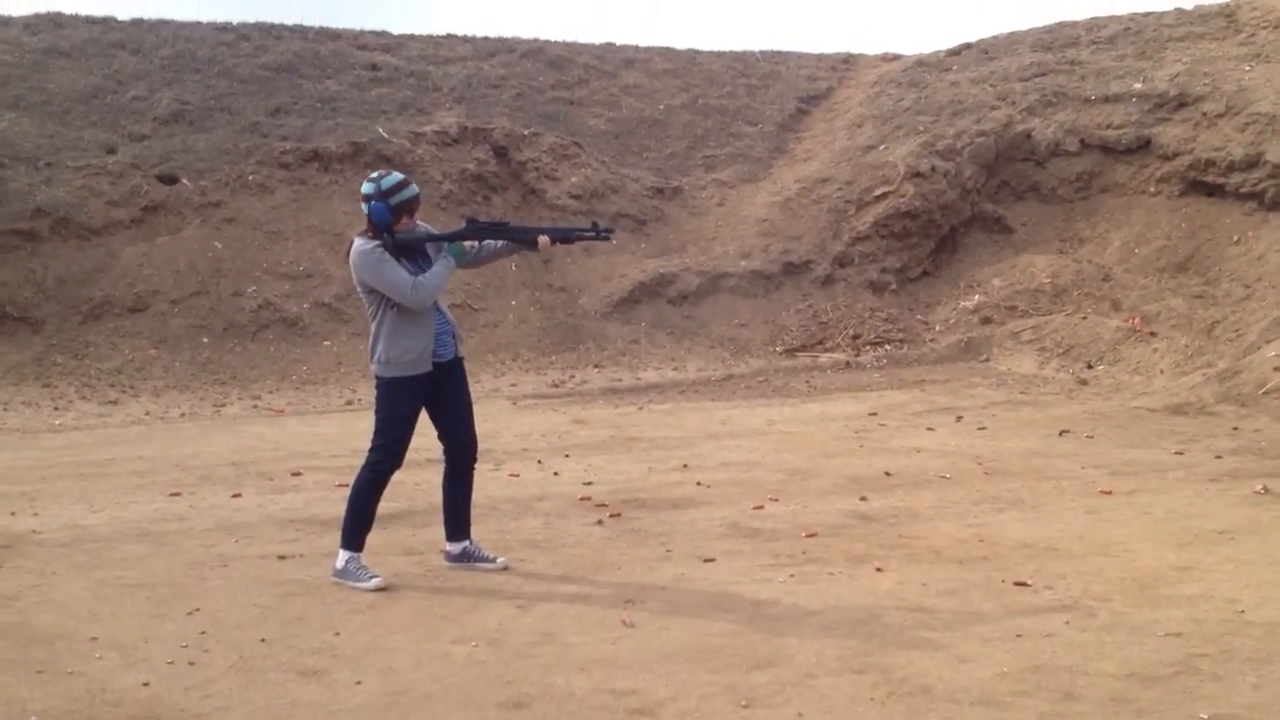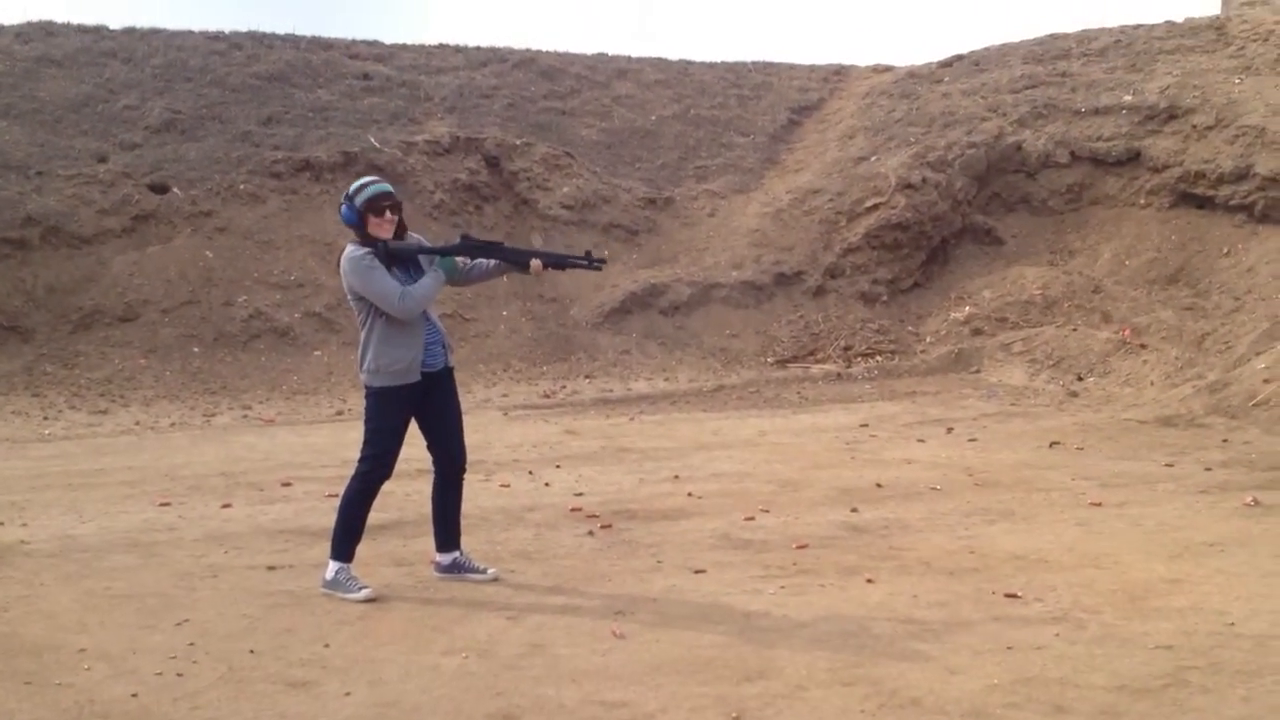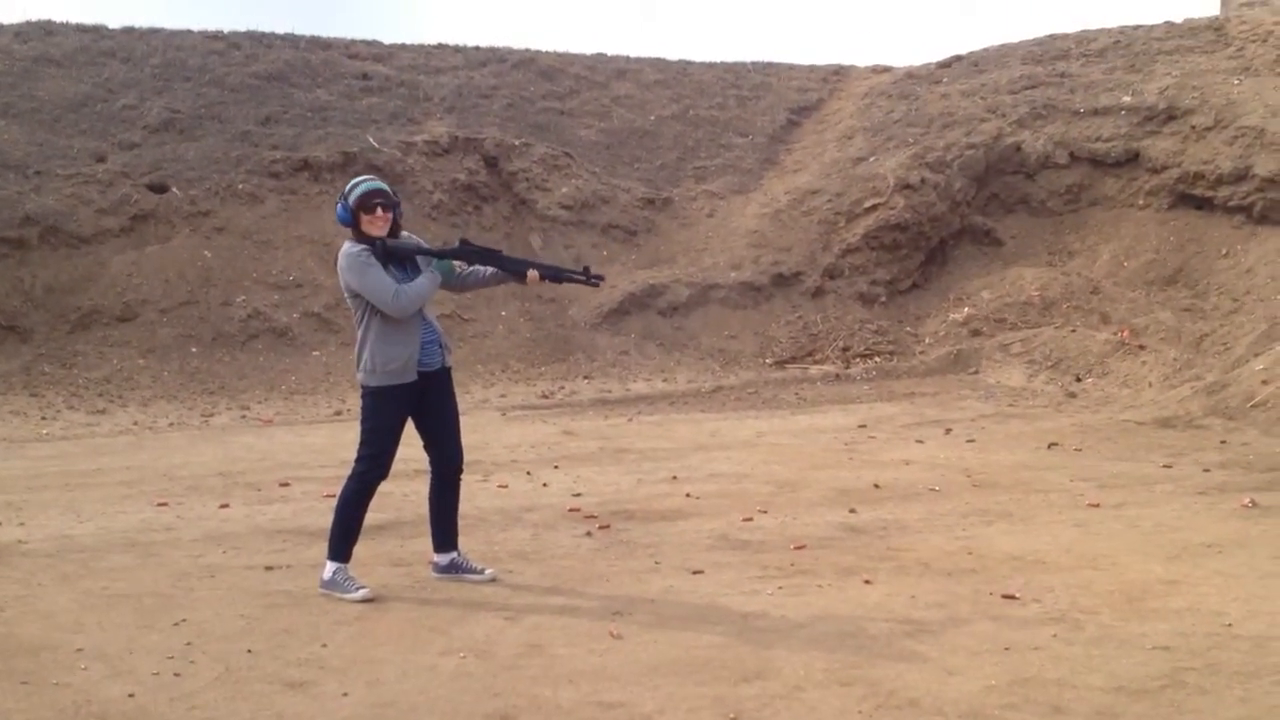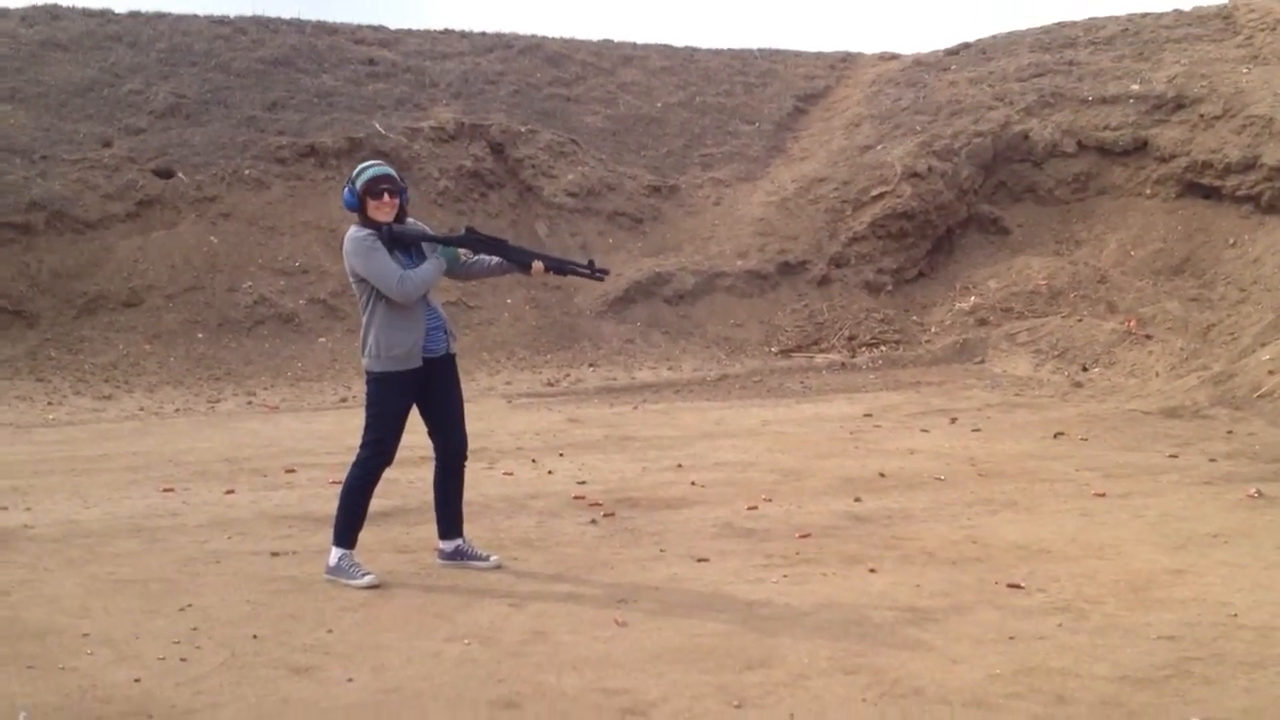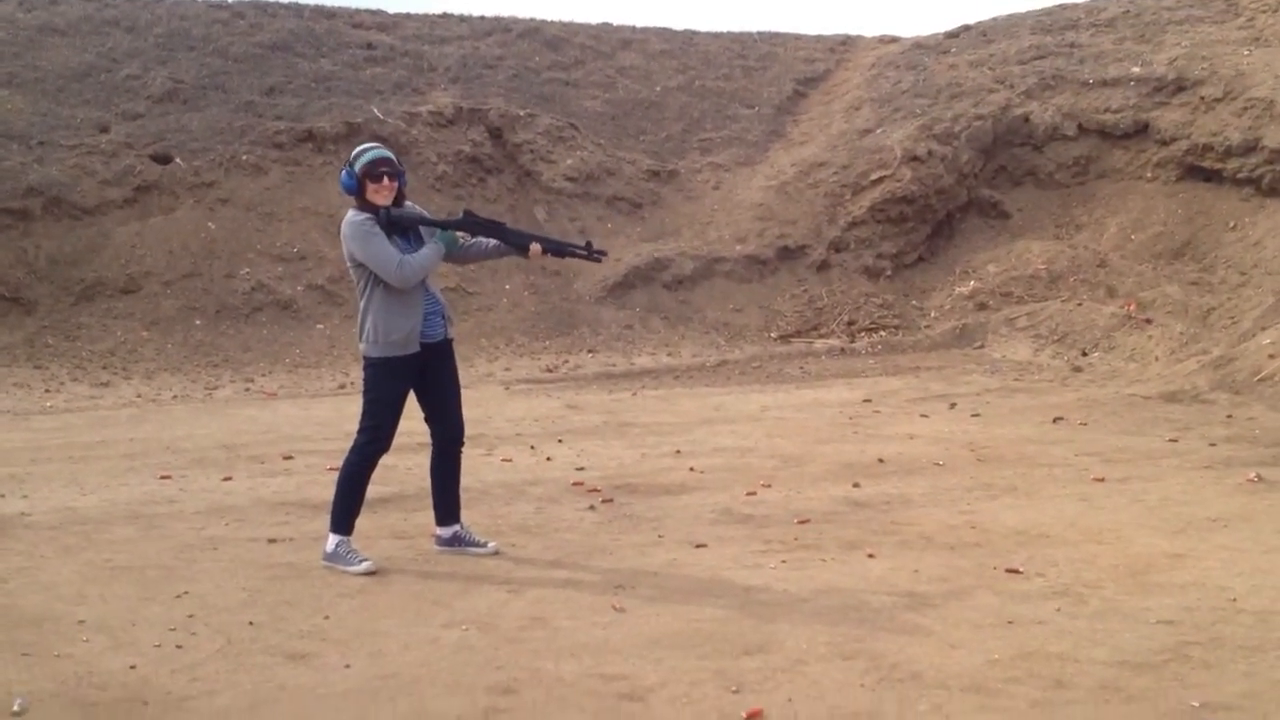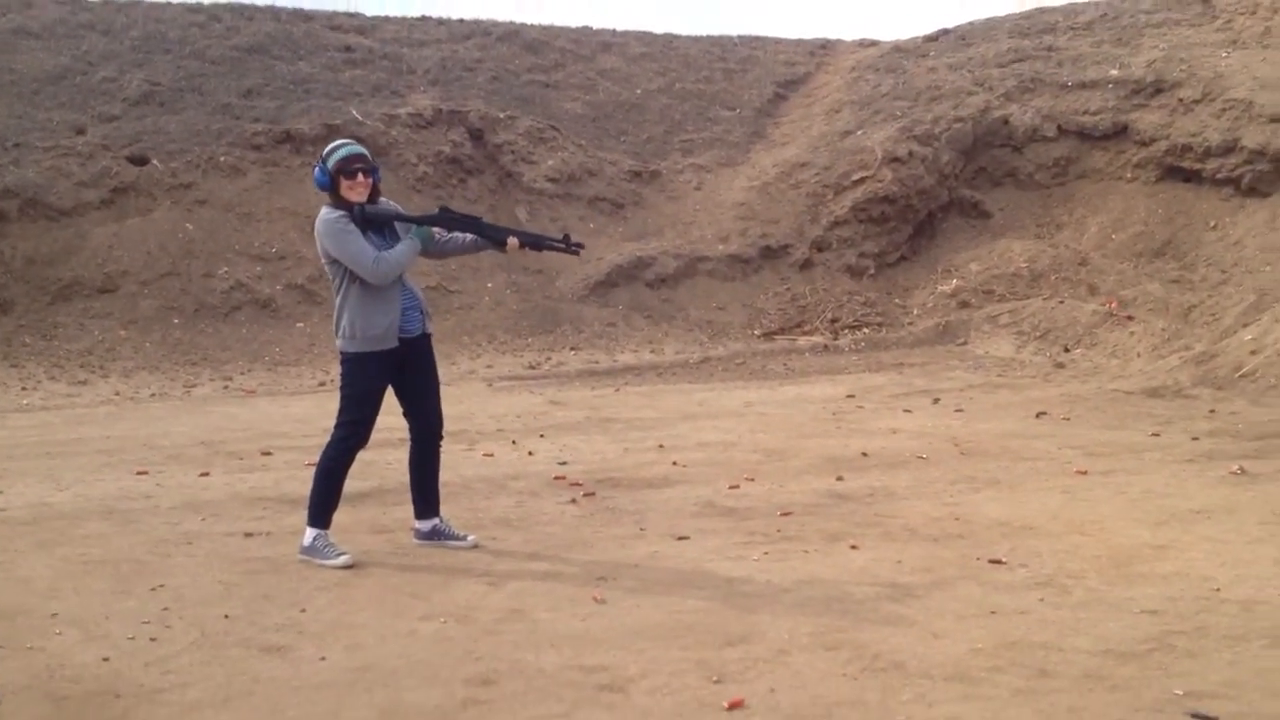
dt=0.2s
person 1, frame 1
left shoulder: (417, 235)
right shoulder: (366, 252)
left elbow: (471, 254)
right elbow: (416, 294)
left wrist: (523, 242)
right wrist: (447, 259)
left hip: (445, 359)
right hip: (402, 369)
left knee: (463, 451)
right knee: (384, 459)
left ankle: (458, 545)
right ankle: (347, 558)
person 1, frame 2
left shoulder: (410, 244)
right shoulder: (357, 259)
left elbow: (461, 272)
right elbow: (403, 305)
left wrist: (514, 263)
right wrist: (439, 272)
left hip: (435, 369)
right hip: (391, 378)
left knee: (452, 462)
right knee: (374, 469)
left ankle: (448, 556)
right ankle: (337, 569)
person 1, frame 3
left shoulder: (408, 244)
right shoulder: (354, 256)
left elbow: (457, 278)
right elbow: (397, 302)
left wrist: (511, 274)
right wrist: (433, 273)
left hip: (432, 370)
right hip: (387, 378)
left knee: (449, 462)
right knee: (370, 470)
left ankle: (446, 556)
right ankle: (335, 569)
person 1, frame 4
left shoulder: (413, 231)
right shoulder: (359, 241)
left elbow: (462, 267)
right elbow: (402, 288)
left wrist: (517, 264)
right wrist: (438, 260)
left hip: (437, 356)
right hip: (392, 364)
left knee: (453, 449)
right knee: (375, 456)
left ankle: (451, 543)
right ankle: (340, 555)
person 1, frame 5
left shoulder: (411, 215)
right shoulder: (357, 225)
left elbow: (460, 250)
right elbow: (401, 273)
left wrist: (514, 246)
right wrist: (437, 244)
left hip: (434, 341)
right hip: (390, 349)
left knee: (450, 435)
right knee: (372, 442)
left ankle: (449, 529)
right ankle: (337, 542)
person 1, frame 6
left shoulder: (385, 210)
right shoulder: (332, 222)
left elbow: (436, 244)
right elbow: (377, 270)
left wrist: (491, 240)
right wrist: (414, 239)
left hip: (412, 336)
right hip: (367, 344)
left knee: (429, 428)
right knee: (350, 436)
left ankle: (428, 523)
right ankle: (315, 535)
